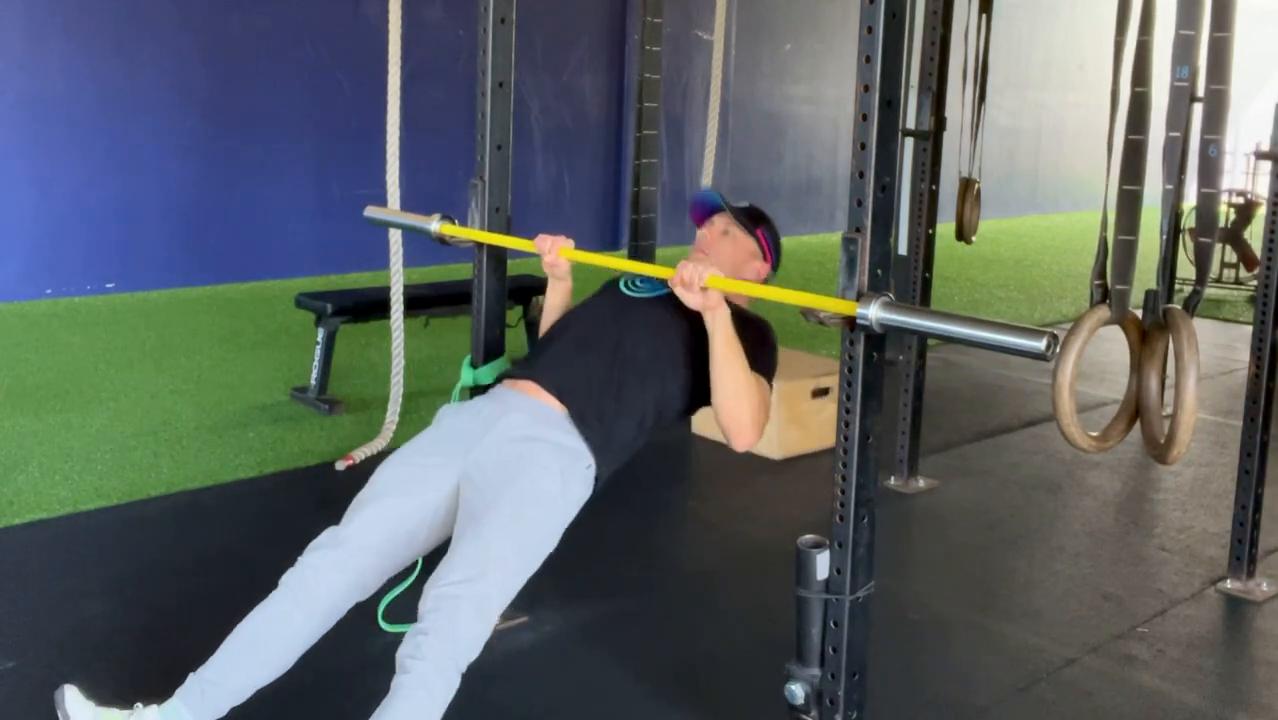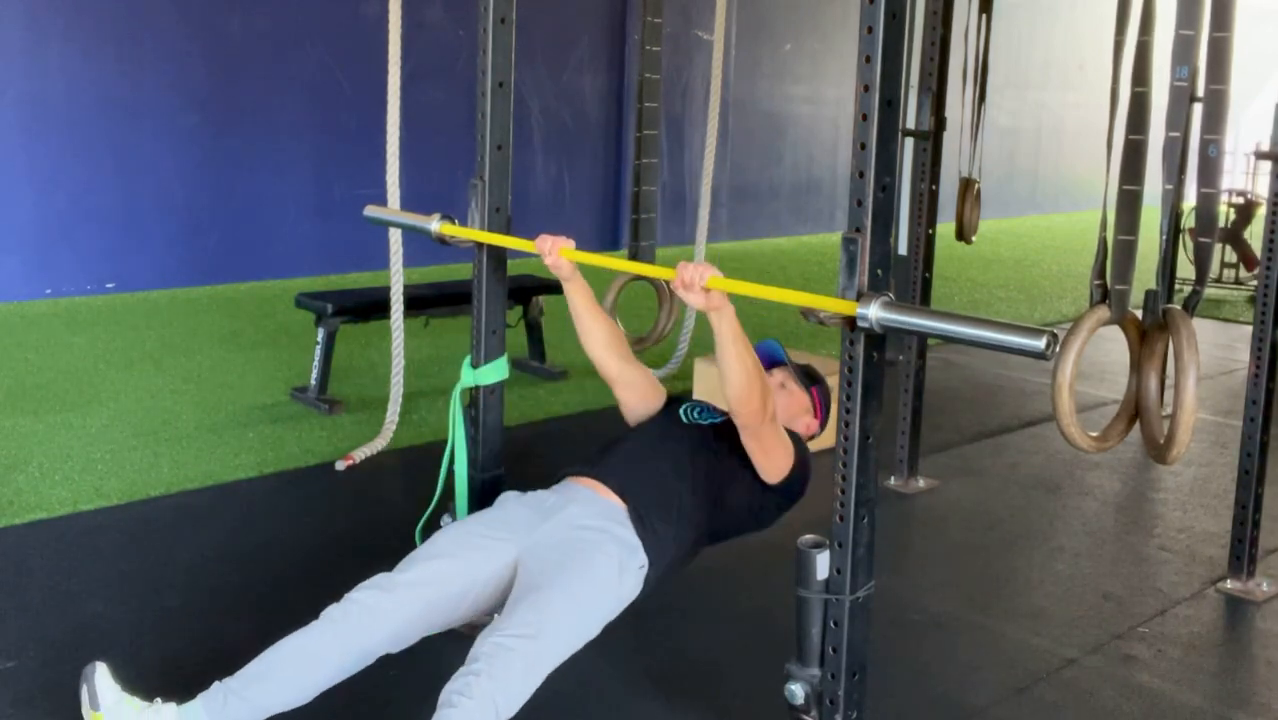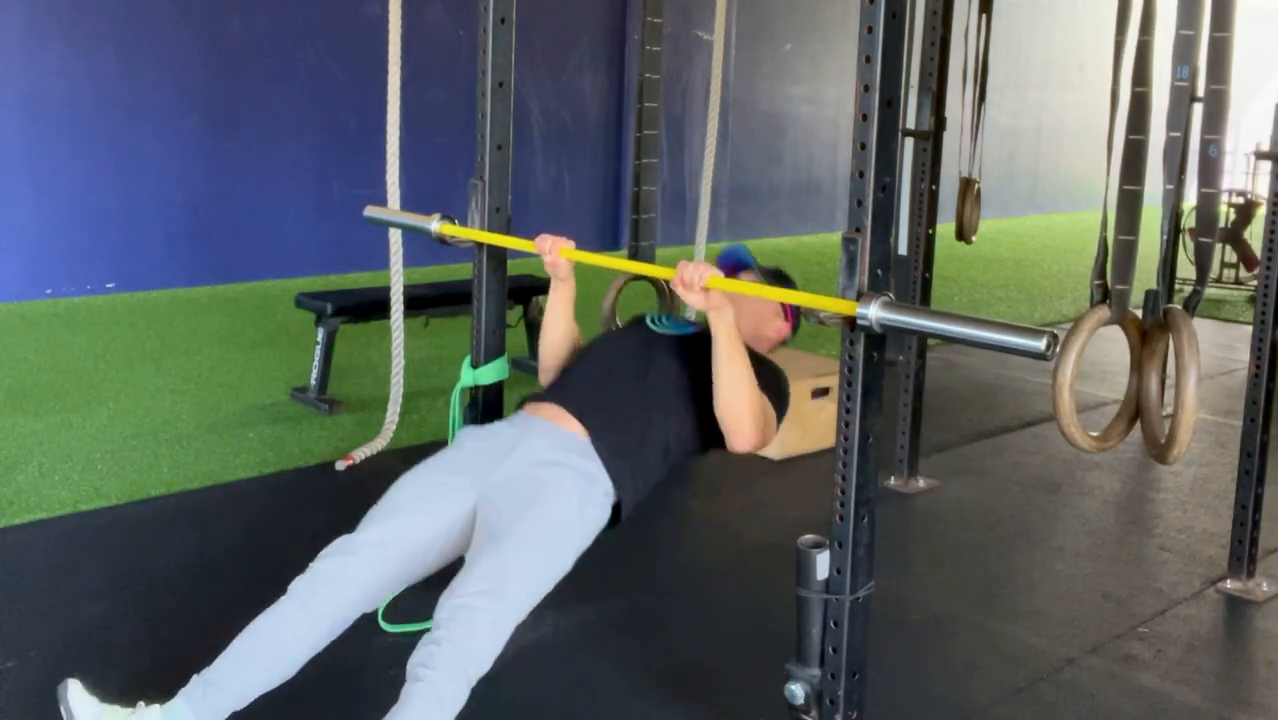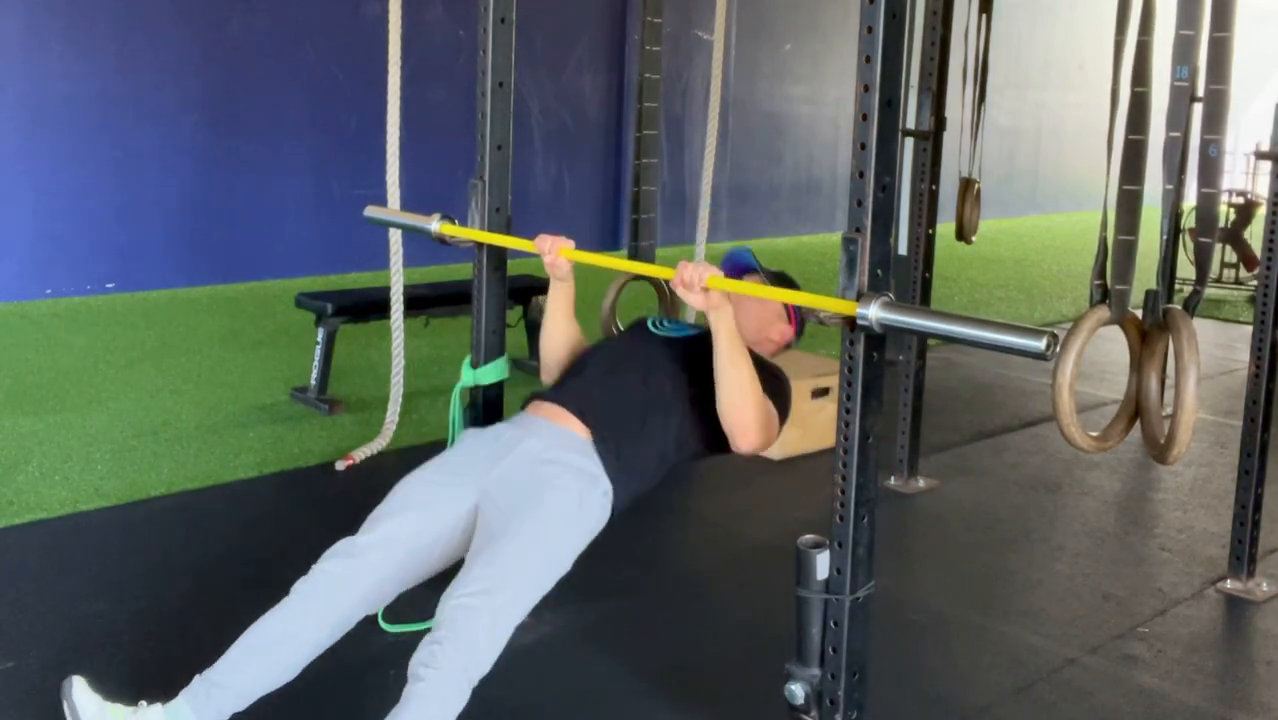
dt=0.7s
person 1, frame 1
left shoulder: (744, 333)
right shoulder: (642, 285)
left elbow: (742, 431)
left wrist: (716, 310)
right wrist: (559, 277)
left hip: (552, 450)
right hip: (477, 418)
left knee: (452, 613)
right knee: (334, 562)
person 1, frame 2
left shoulder: (778, 468)
right shoulder: (683, 415)
left elbow: (752, 413)
right elbow: (614, 361)
left wrist: (719, 310)
right wrist: (568, 273)
left hip: (608, 543)
right hip: (533, 510)
right knee: (381, 606)
person 1, frame 3
left shoulder: (758, 376)
right shoulder: (661, 326)
left elbow: (742, 433)
right elbow: (554, 375)
left wrist: (721, 312)
right wrist: (563, 283)
left hip: (571, 476)
right hip: (494, 443)
left knee: (465, 630)
right knee: (344, 573)
person 1, frame 4
left shoulder: (759, 379)
right shoulder: (663, 333)
left elbow: (747, 434)
right elbow: (559, 372)
left wrist: (720, 311)
right wrist: (561, 281)
left hip: (571, 475)
right hip: (498, 443)
left knee: (467, 623)
right knee: (347, 573)
